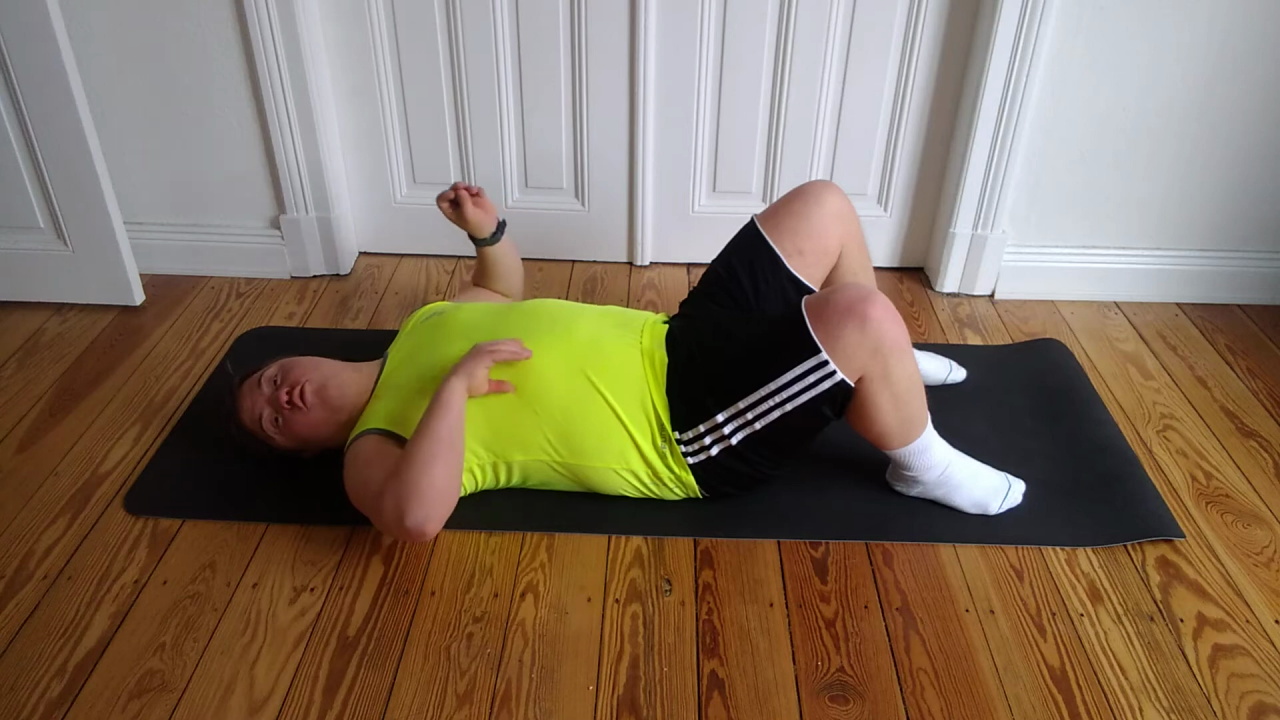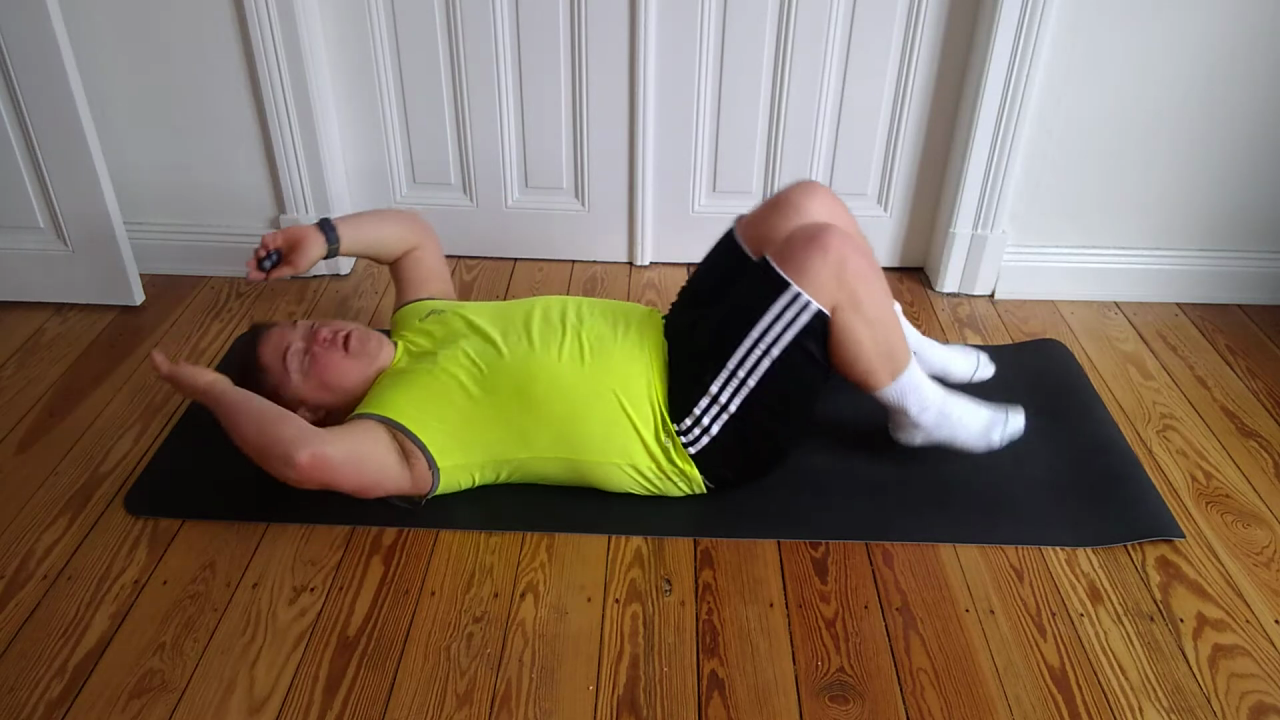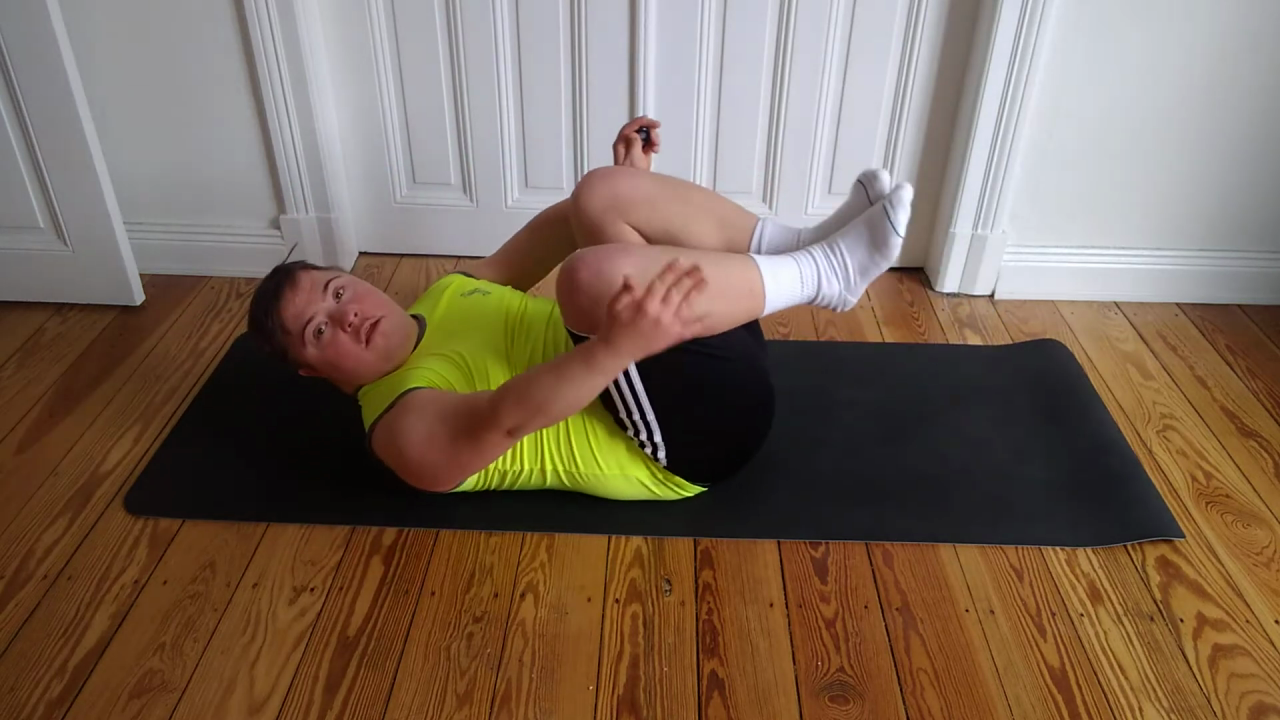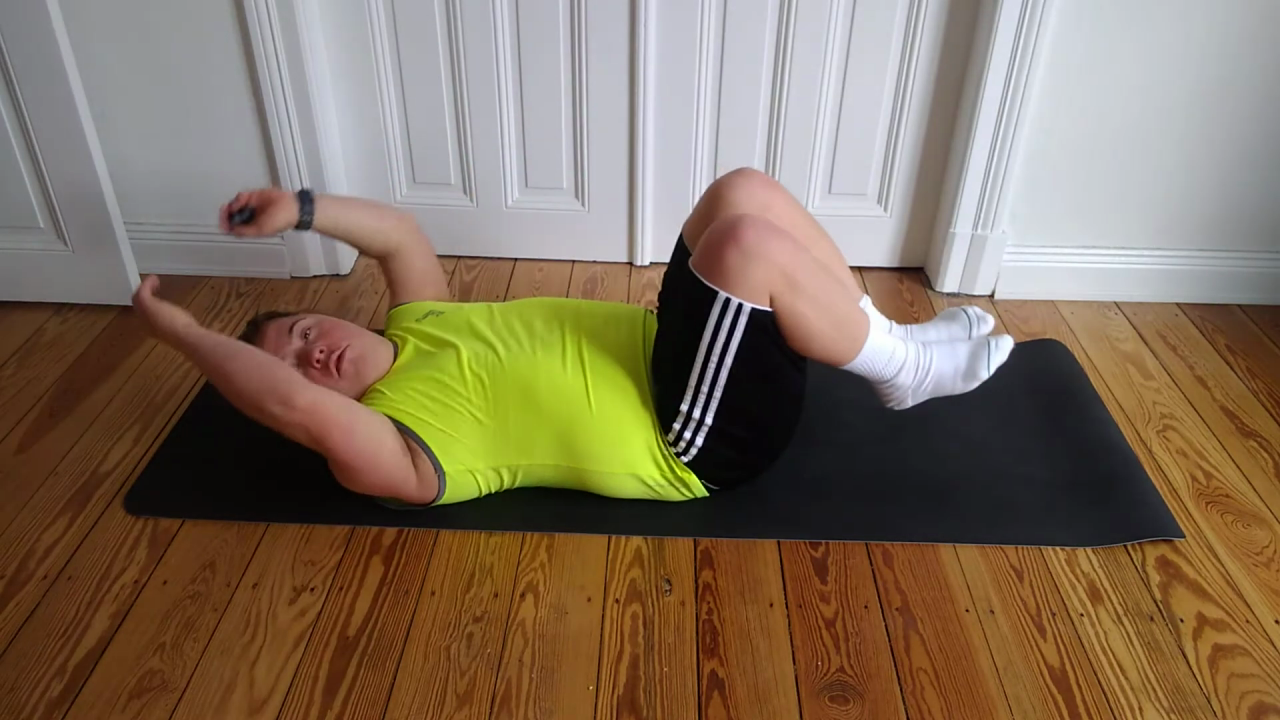
dt=1s
person 1, frame 1
left shoulder: (420, 329)
right shoulder: (371, 450)
left elbow: (503, 290)
right elbow: (417, 515)
left wrist: (486, 231)
right wrist: (454, 386)
left hip: (676, 343)
right hip: (693, 440)
left knee: (821, 206)
right knee: (859, 319)
left ankle: (884, 366)
right ankle: (924, 466)
person 1, frame 2
left shoulder: (418, 331)
right shoulder: (386, 434)
left elbow: (412, 232)
right elbow: (305, 457)
left wrist: (322, 236)
right wrist: (213, 387)
left hip: (671, 345)
right hip: (695, 431)
left knee: (810, 203)
right knee: (828, 251)
left ankle: (903, 356)
right ankle: (918, 406)
person 1, frame 3
left shoulder: (443, 298)
right shoulder: (404, 430)
left elbow: (544, 239)
right elbow: (507, 417)
left wrist: (630, 186)
right wrist: (624, 343)
left hip: (707, 357)
right hip: (697, 441)
left knee: (602, 194)
right knee: (594, 277)
left ankle: (804, 250)
right ankle: (824, 274)
person 1, frame 4
left shoulder: (414, 327)
right shoulder: (381, 451)
left elbow: (399, 233)
right elbow: (291, 402)
left wrist: (300, 207)
right wrist: (176, 325)
left hip: (664, 353)
right hip: (692, 440)
left knee: (745, 193)
right knee: (750, 243)
left ankle: (883, 344)
right ankle: (903, 368)
